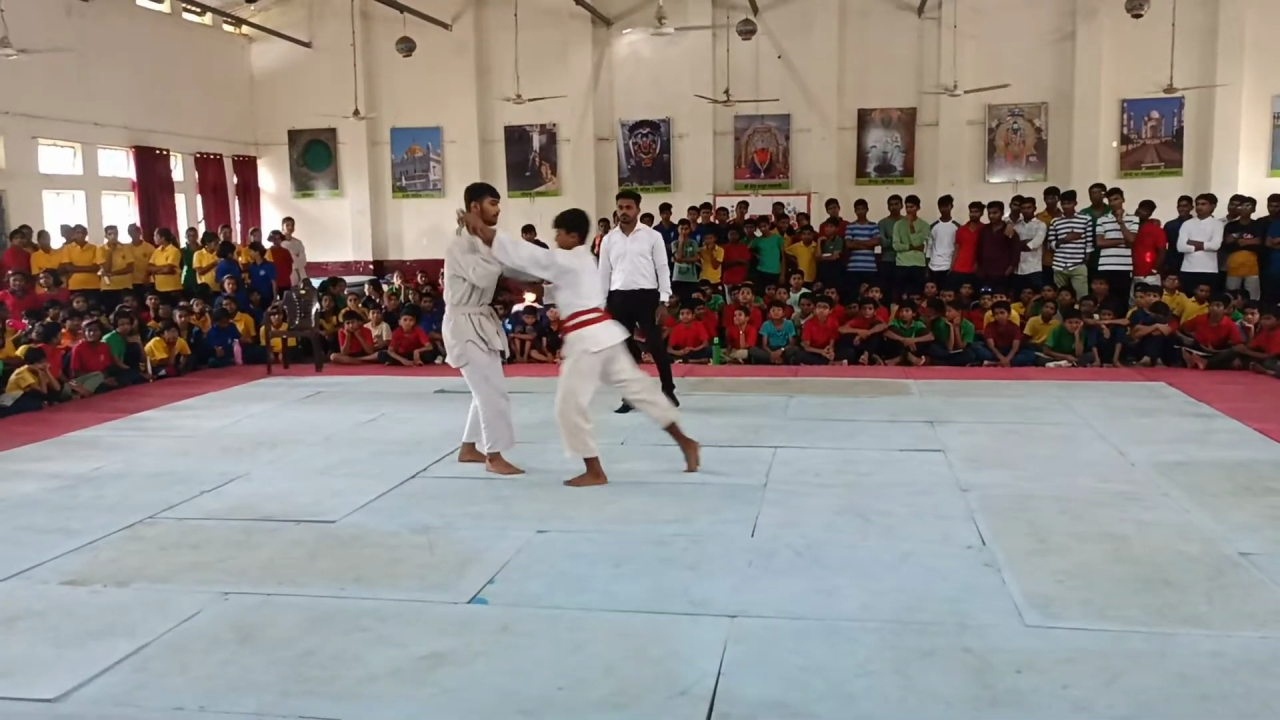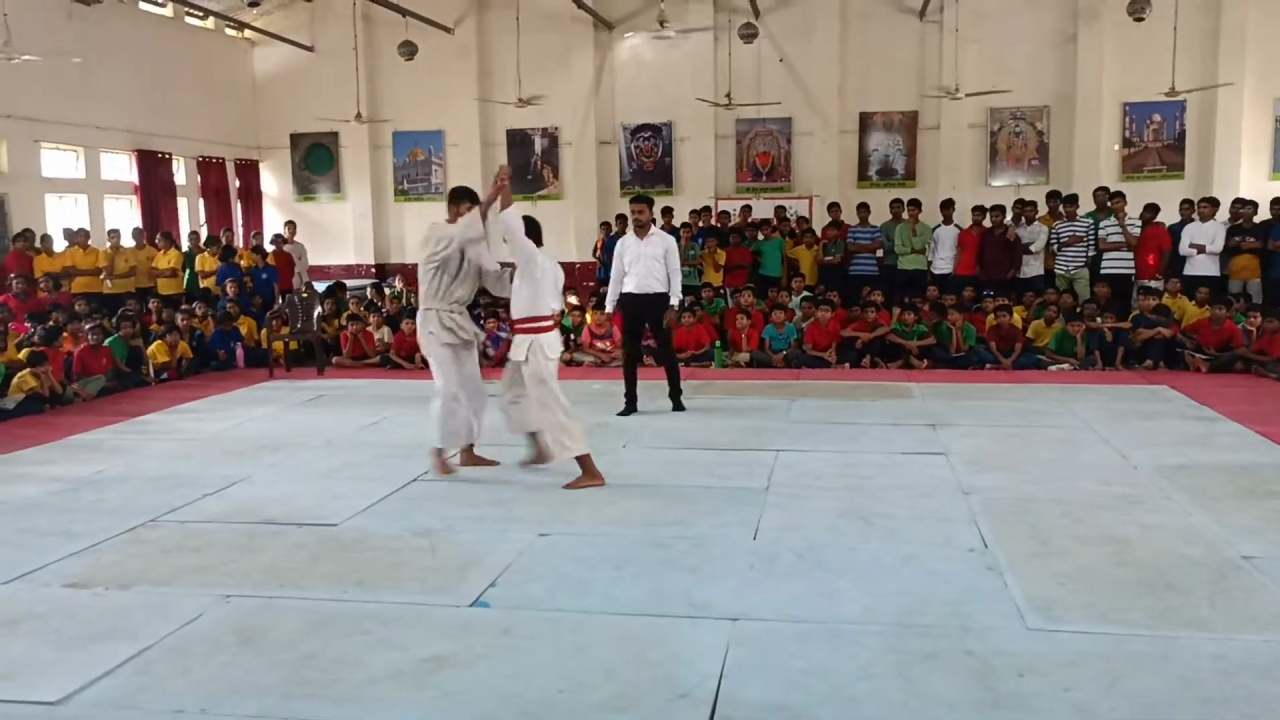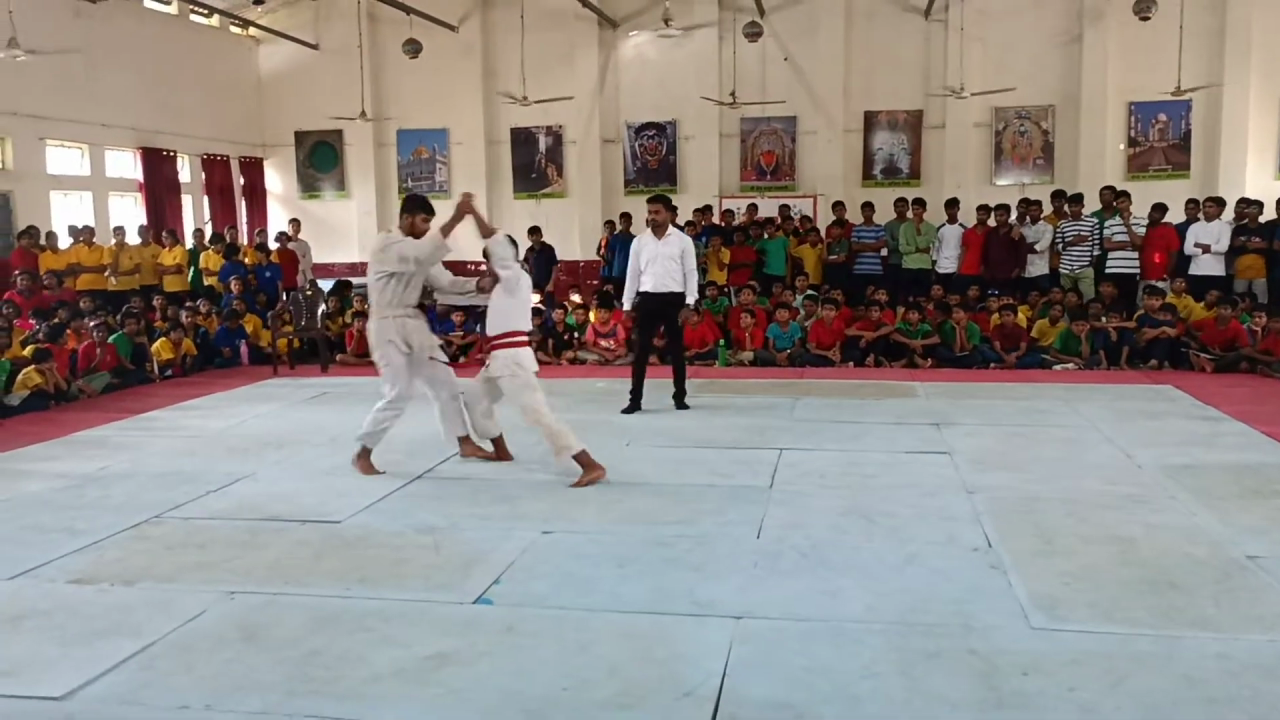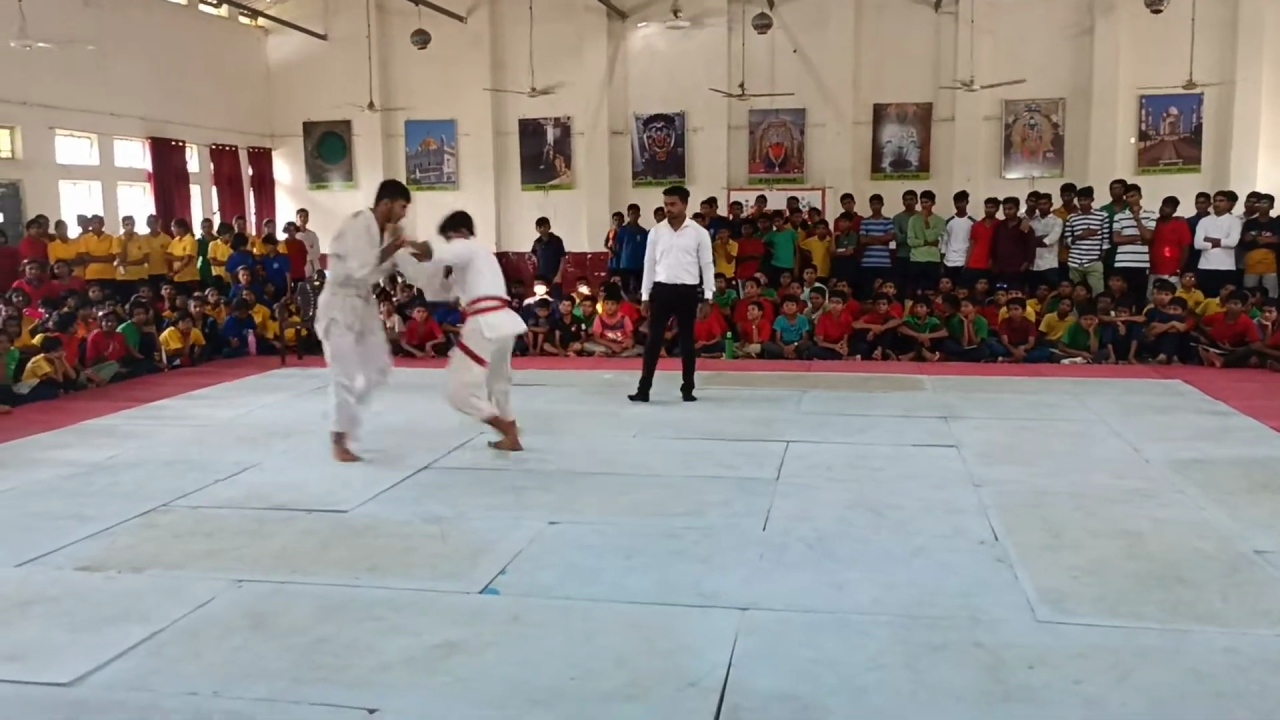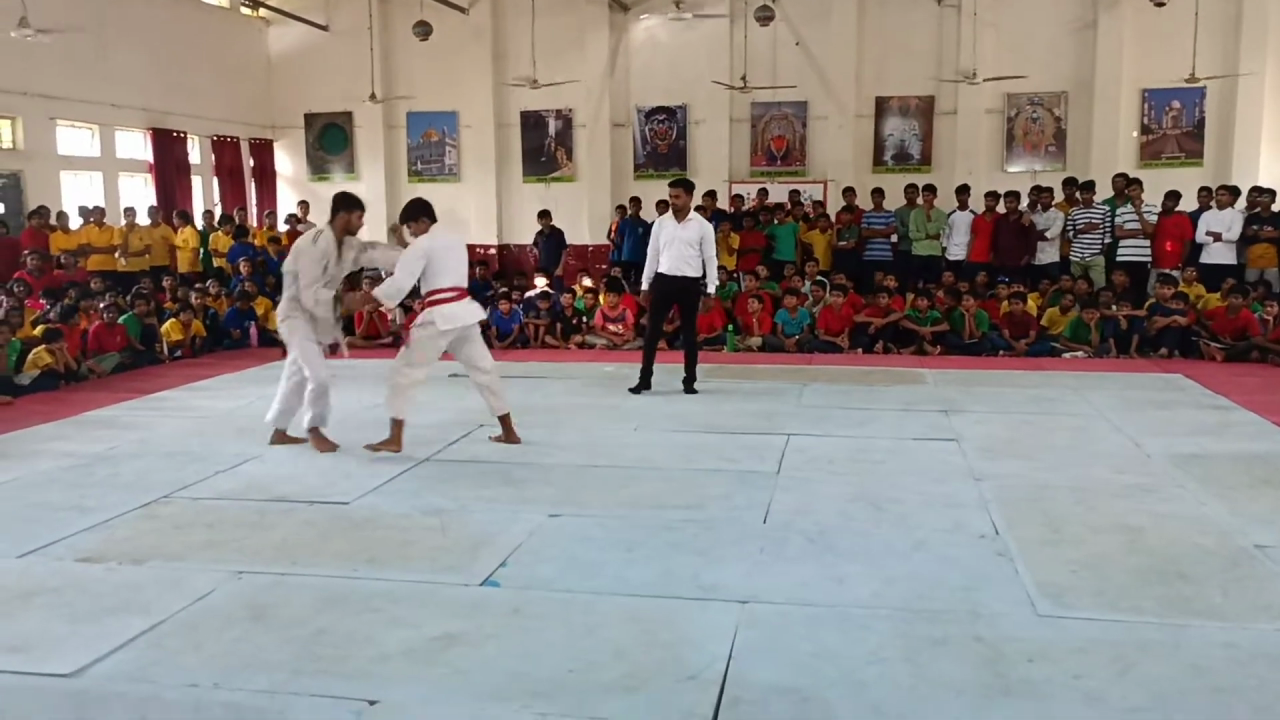
dt=0.2s
person 1, frame 1
left shoulder: (483, 240)
right shoulder: (463, 242)
left elbow: (503, 271)
right elbow: (484, 277)
left hip: (482, 322)
right hip: (464, 323)
left knee: (487, 391)
right knee: (492, 391)
left ankle: (469, 448)
right ankle: (494, 456)
person 1, frame 2
left shoulder: (475, 241)
right shoulder: (437, 236)
left elbow: (494, 278)
right elbow: (461, 236)
right wrist: (489, 201)
left hip: (460, 320)
right hip: (436, 320)
left knee: (473, 389)
right knee: (450, 388)
left ankle: (467, 451)
right ankle: (440, 451)
person 1, frame 3
left shoulder: (424, 249)
right shoulder: (387, 246)
left elbow: (445, 282)
right elbow: (422, 253)
left wrist: (479, 284)
right wrist: (455, 219)
left hip: (413, 325)
right hip: (388, 327)
left knee: (446, 384)
right knee: (397, 396)
left ankle: (465, 443)
right ankle: (363, 452)
person 1, frame 4
left shoulder: (388, 233)
right shoulder: (357, 228)
right elbow: (356, 271)
right wrist: (387, 252)
left hip: (364, 305)
right hip: (338, 305)
left knee: (378, 367)
right knee: (344, 375)
left ankle: (345, 421)
right ankle: (339, 438)
person 1, frame 5
left shoulder: (350, 244)
right shoulder: (312, 246)
left elbow: (381, 255)
right elbow: (308, 294)
right wrist: (340, 312)
left hip: (321, 315)
right hip: (297, 315)
left knee: (298, 377)
right knee: (320, 377)
left ankle: (279, 432)
right ankle: (315, 430)
person 2, frame 1
left shoulder: (564, 260)
right shoulder: (584, 259)
left elbow: (524, 255)
left wrist: (482, 229)
left hip: (585, 338)
right hip: (603, 333)
left knee: (570, 406)
right knee: (638, 388)
left ankle: (594, 472)
right ankle: (684, 440)
person 2, frame 2
left shoulder: (533, 260)
right shoulder: (550, 265)
left elbow: (514, 234)
left wrist: (505, 194)
left hip: (535, 342)
right hip: (539, 338)
left knee: (551, 405)
right knee: (512, 397)
left ankle: (591, 472)
right ankle: (540, 449)
person 2, frame 3
left shoulder: (516, 278)
right shoulder: (509, 285)
left elbow: (501, 252)
left wrist: (475, 214)
left hip: (512, 358)
right hip: (504, 358)
left knee: (537, 414)
right knee: (478, 401)
left ankle: (592, 466)
right ankle: (501, 451)
person 2, frame 4
left shoulder: (468, 250)
right shoulder: (482, 253)
left elbow: (436, 252)
right elbow: (454, 286)
left hip: (486, 324)
right hip: (504, 321)
left knee: (460, 389)
right knee: (496, 381)
left ankle: (508, 431)
right ankle: (510, 436)
person 2, frame 5
left shoulder: (422, 245)
right shoulder: (456, 242)
left elbow: (401, 281)
right wrist: (403, 241)
left hip: (439, 316)
right hip: (464, 312)
left knee: (404, 372)
right knee: (483, 370)
left ankle: (395, 438)
right ankle: (509, 431)
person 3, frame 1
left shoulder: (652, 236)
right shoulder: (609, 239)
left elbow: (663, 269)
right elbow: (604, 273)
left wrist: (663, 301)
left hip: (646, 296)
right hip: (619, 297)
left knee: (656, 345)
left ankle: (668, 390)
right ankle: (628, 399)
person 3, frame 2
left shoulder: (666, 240)
right shoulder: (623, 243)
left elbow: (675, 273)
right elbow: (616, 276)
left wrist: (673, 305)
right wrist: (610, 307)
left hip: (657, 299)
right hip: (631, 300)
left knee: (665, 350)
right knee: (630, 353)
left ankle: (676, 397)
right ankle: (630, 402)
person 3, frame 3
left shoulder: (683, 240)
right shoulder: (639, 241)
left elbow: (691, 273)
right elbow: (633, 274)
left wrist: (689, 304)
right wrist: (627, 305)
left hip: (673, 299)
right hip: (647, 299)
left knee: (676, 349)
right knee: (641, 349)
left ankle: (679, 396)
right ankle: (635, 400)
person 3, frame 4
left shoulder: (699, 233)
right shoulder: (656, 232)
left elbow: (707, 266)
right elbow: (649, 265)
left wrist: (707, 298)
right wrist: (645, 296)
left hip: (687, 291)
right hip: (662, 289)
left knee: (687, 341)
right knee: (653, 339)
left ankle: (688, 388)
right ankle: (644, 388)
person 3, frame 5
left shoulder: (703, 226)
right shoulder: (661, 223)
left elbow: (710, 259)
right elbow: (652, 255)
left wrist: (710, 291)
right wrist: (645, 285)
left hip: (689, 283)
right hip: (663, 280)
left knee: (689, 333)
right knee: (653, 329)
left ankle: (689, 381)
right ankle: (645, 378)
